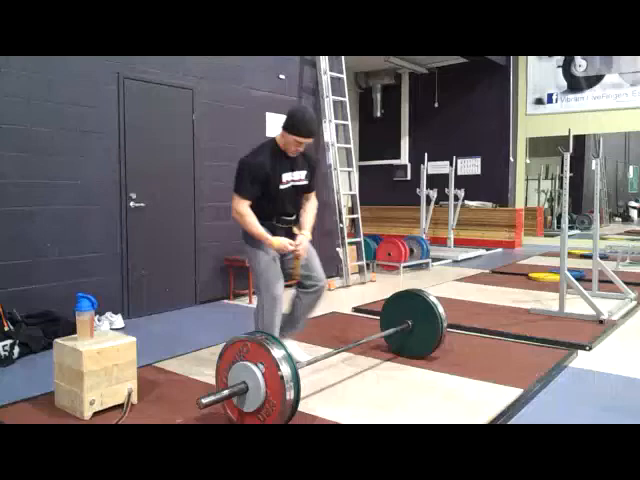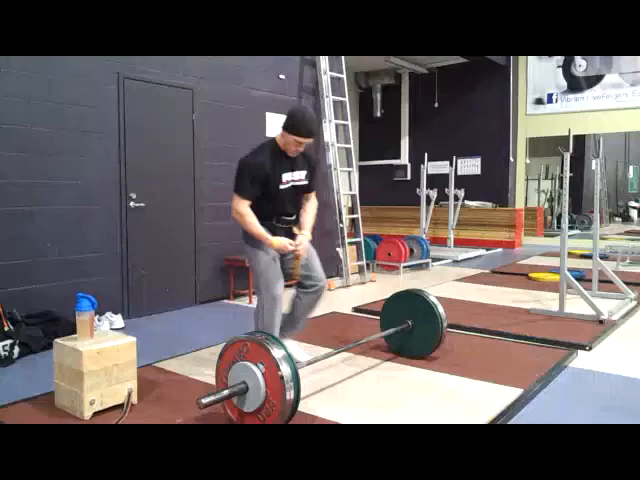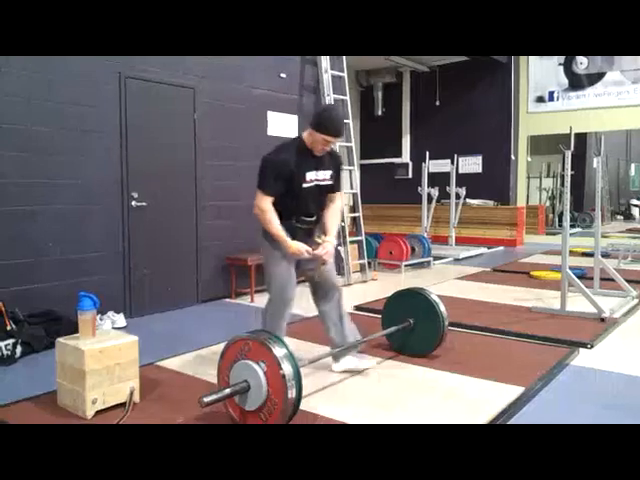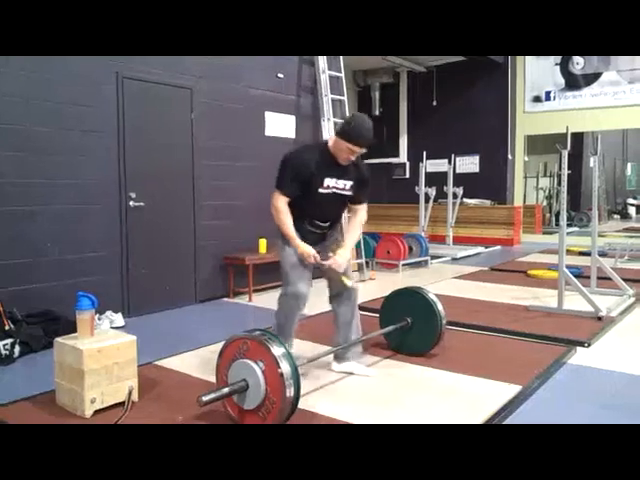
dt=0.2s
person 1, frame 1
left shoulder: (307, 161)
right shoulder: (256, 162)
left elbow: (310, 200)
right elbow: (239, 208)
left wrist: (305, 234)
right wrist: (269, 240)
left hip: (293, 232)
right hip: (261, 234)
left knee: (315, 281)
right knee: (272, 294)
left ankle: (284, 335)
person 1, frame 2
left shoulder: (307, 160)
right shoulder: (256, 162)
left elbow: (310, 200)
right elbow: (239, 208)
left wrist: (305, 234)
right wrist: (269, 240)
left hip: (293, 232)
right hip: (261, 234)
left knee: (314, 281)
right knee: (272, 295)
left ankle: (288, 338)
person 1, frame 3
left shoulder: (333, 160)
right shoulder: (281, 159)
left elbow: (334, 200)
right elbow: (261, 205)
left wrist: (329, 238)
right wrist: (287, 244)
left hip: (314, 234)
right hip: (282, 236)
left knee: (329, 288)
right knee: (283, 296)
left ankle: (344, 355)
person 1, frame 4
left shoulder: (359, 170)
right shoulder: (302, 159)
left elbow: (358, 213)
right elbow: (278, 202)
left wrist: (345, 250)
right wrist: (298, 245)
left hip: (330, 236)
right hip: (296, 235)
left knee: (346, 290)
right knee: (297, 292)
left ankle: (346, 358)
